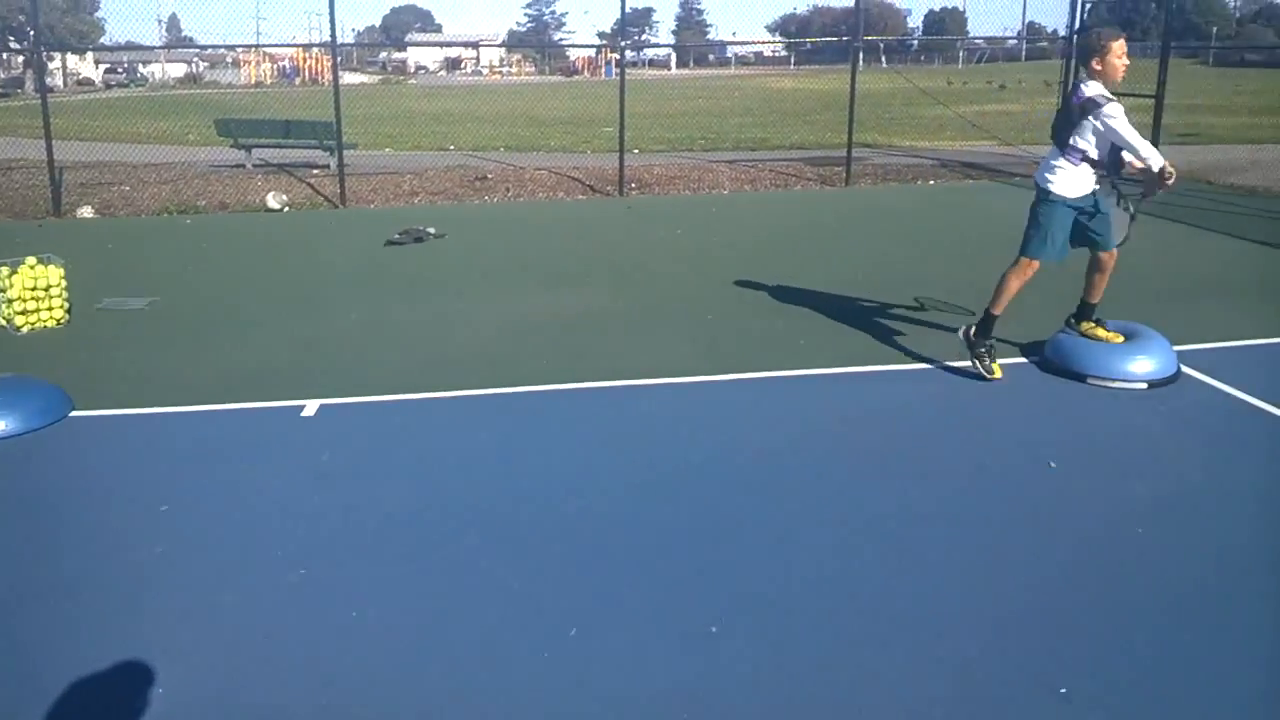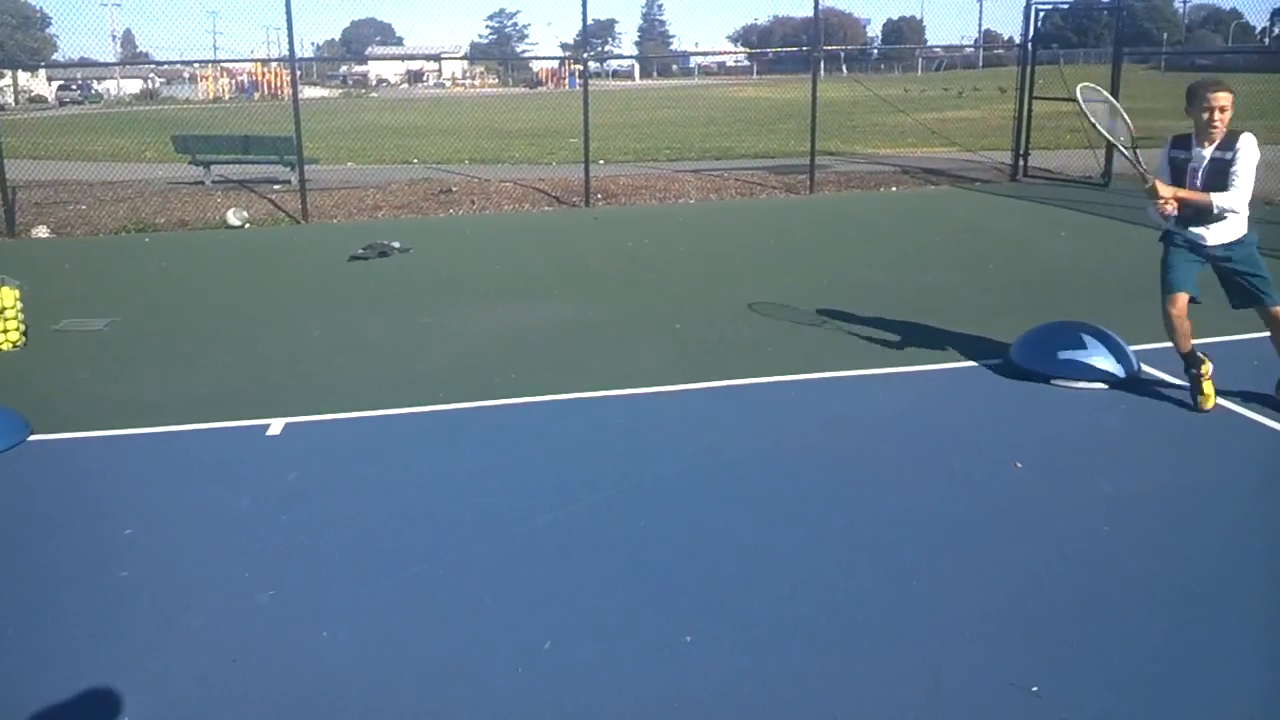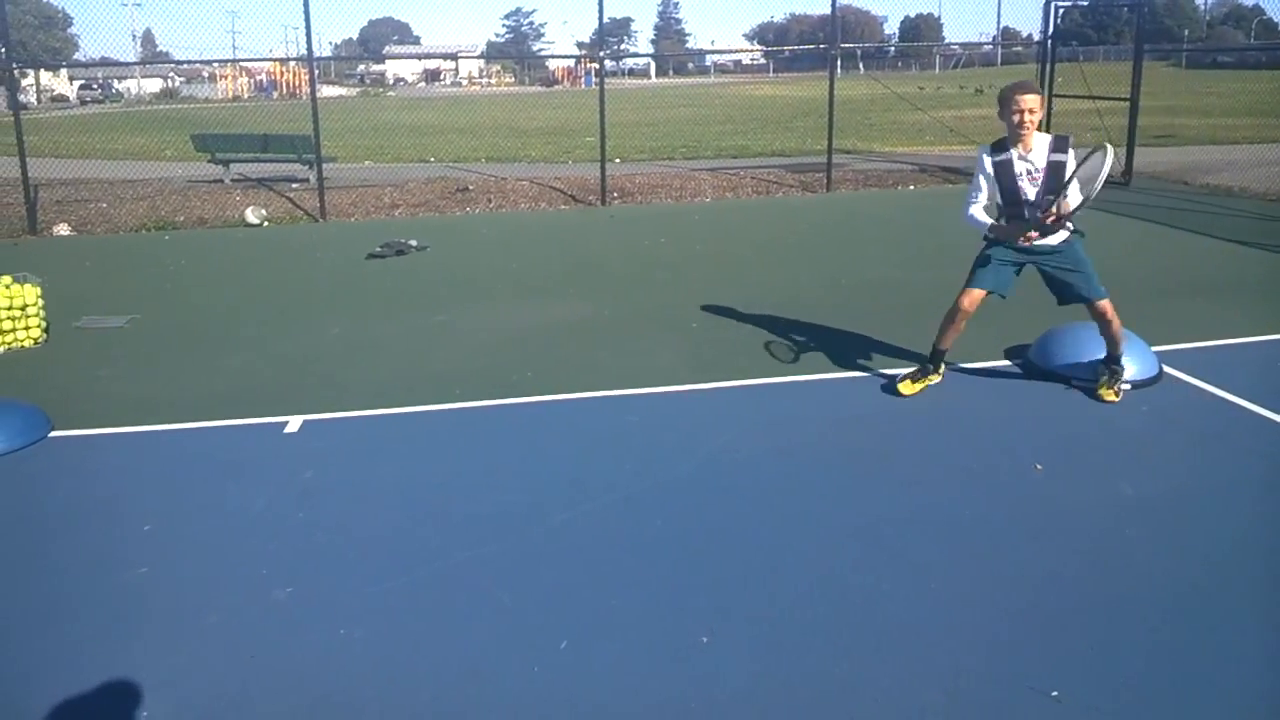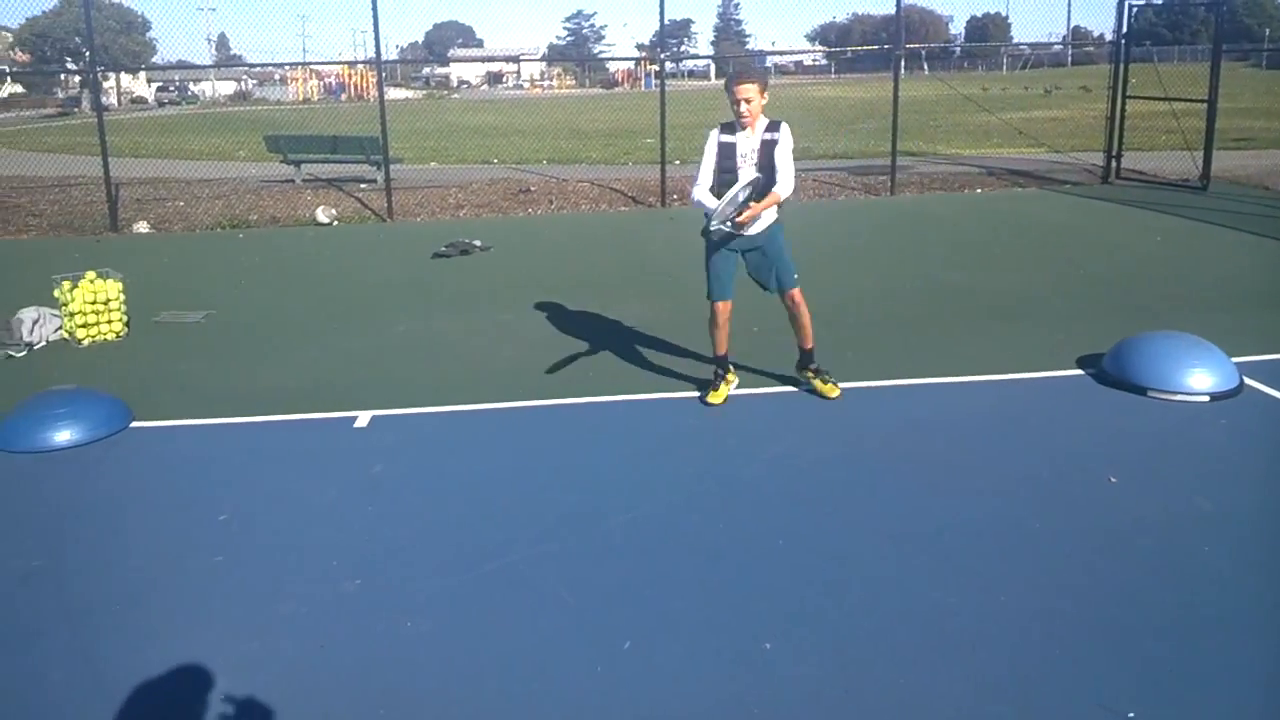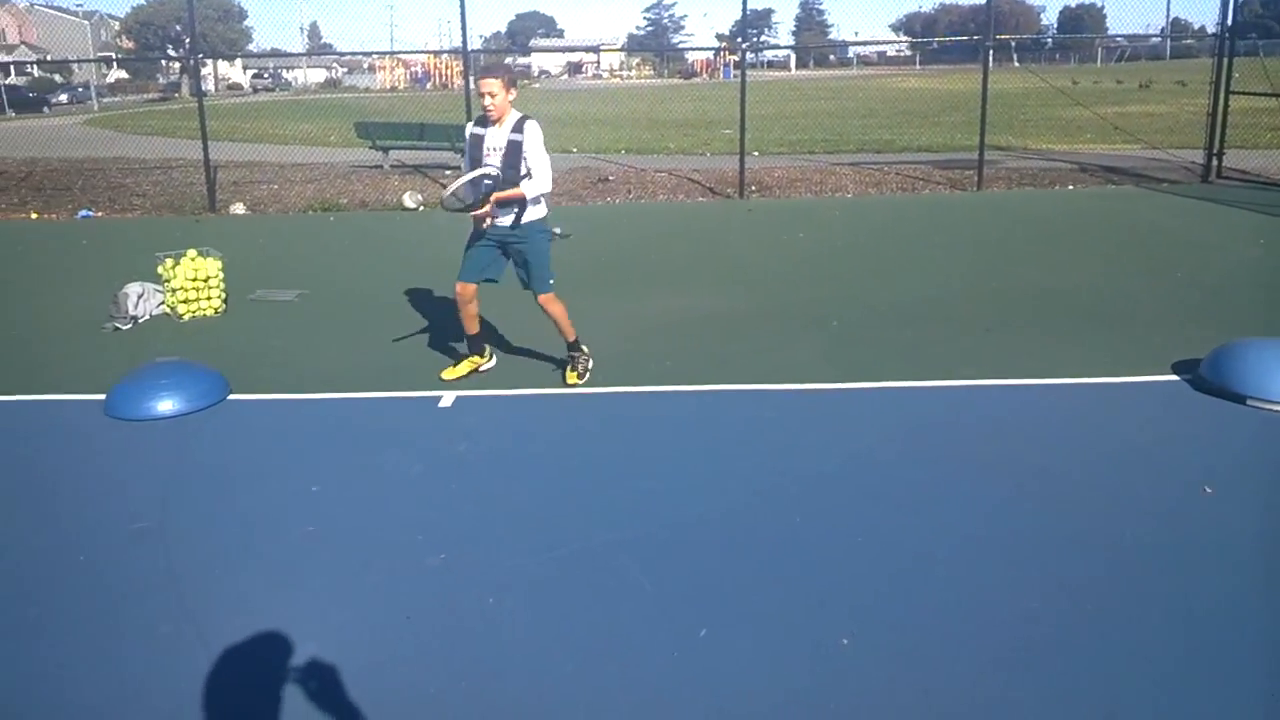
dt=0.7s
person 1, frame 1
left shoulder: (1084, 91)
right shoulder: (1106, 109)
right elbow: (1136, 144)
left wrist: (1131, 162)
right wrist: (1162, 167)
left hip: (1084, 189)
right hip: (1059, 192)
left knee: (1106, 256)
right knee: (1028, 265)
left ankle: (1083, 318)
right ankle: (980, 333)
person 1, frame 2
left shoulder: (1243, 145)
right shoulder: (1174, 150)
left elbow: (1235, 202)
right elbow: (1161, 210)
left wrist: (1178, 193)
right wrist: (1164, 206)
left hip: (1232, 242)
right hip: (1185, 239)
right knee: (1173, 309)
right ankle: (1197, 367)
person 1, frame 3
left shoulder: (1061, 149)
right shoulder: (992, 157)
left elbow: (1072, 195)
right elbow: (975, 209)
left wrist: (1060, 213)
right wrist: (999, 230)
left hip: (1056, 242)
right hip: (1008, 241)
left knee: (1104, 311)
right knee: (965, 303)
left ankle: (1113, 367)
right ankle: (933, 366)
person 1, frame 4
left shoulder: (778, 132)
right shoulder: (719, 137)
left elbow: (785, 183)
right elbow: (699, 190)
left wrist: (758, 209)
left hip: (765, 228)
right hip: (723, 232)
left knee: (793, 298)
right knee: (720, 308)
left ankle: (808, 365)
right ankle: (723, 372)
person 1, frame 5
left shoulder: (527, 129)
right shoulder: (474, 129)
left elbow: (542, 183)
left wrist: (498, 197)
right wrist: (475, 204)
left hip: (527, 225)
right hip: (489, 225)
left knee: (543, 297)
right knee: (464, 291)
left ankle: (577, 353)
right ankle: (478, 353)
